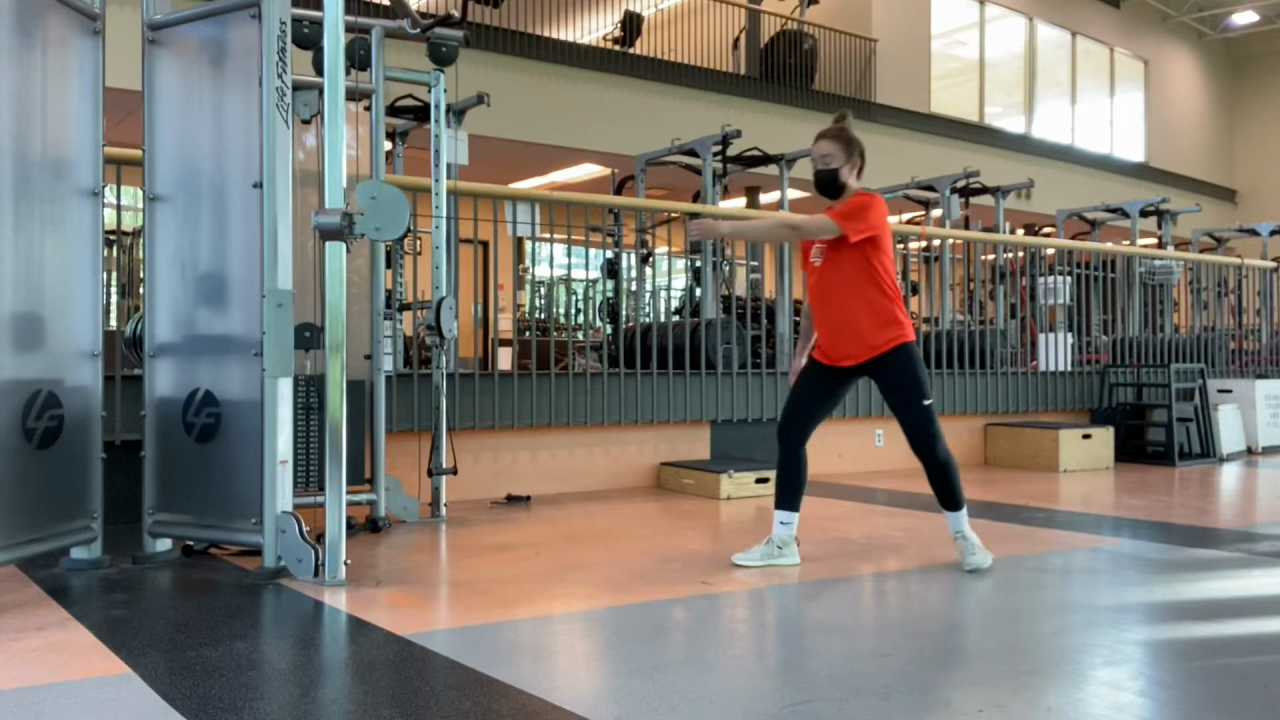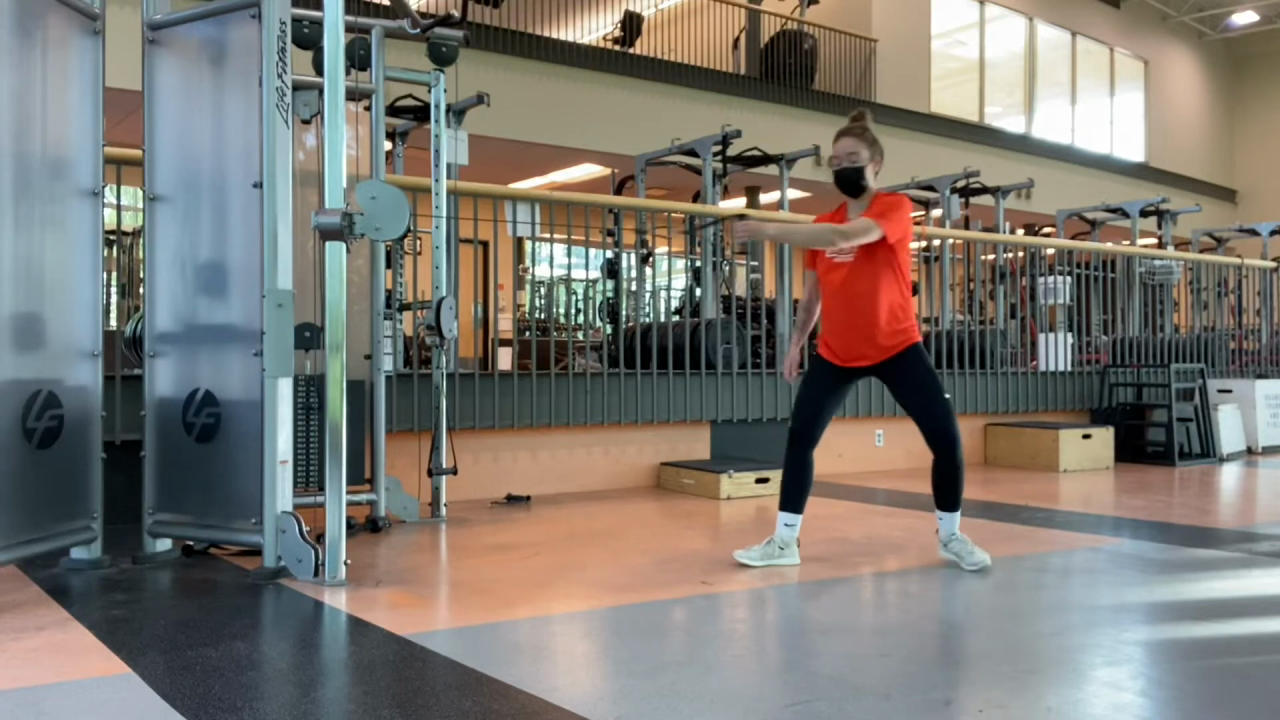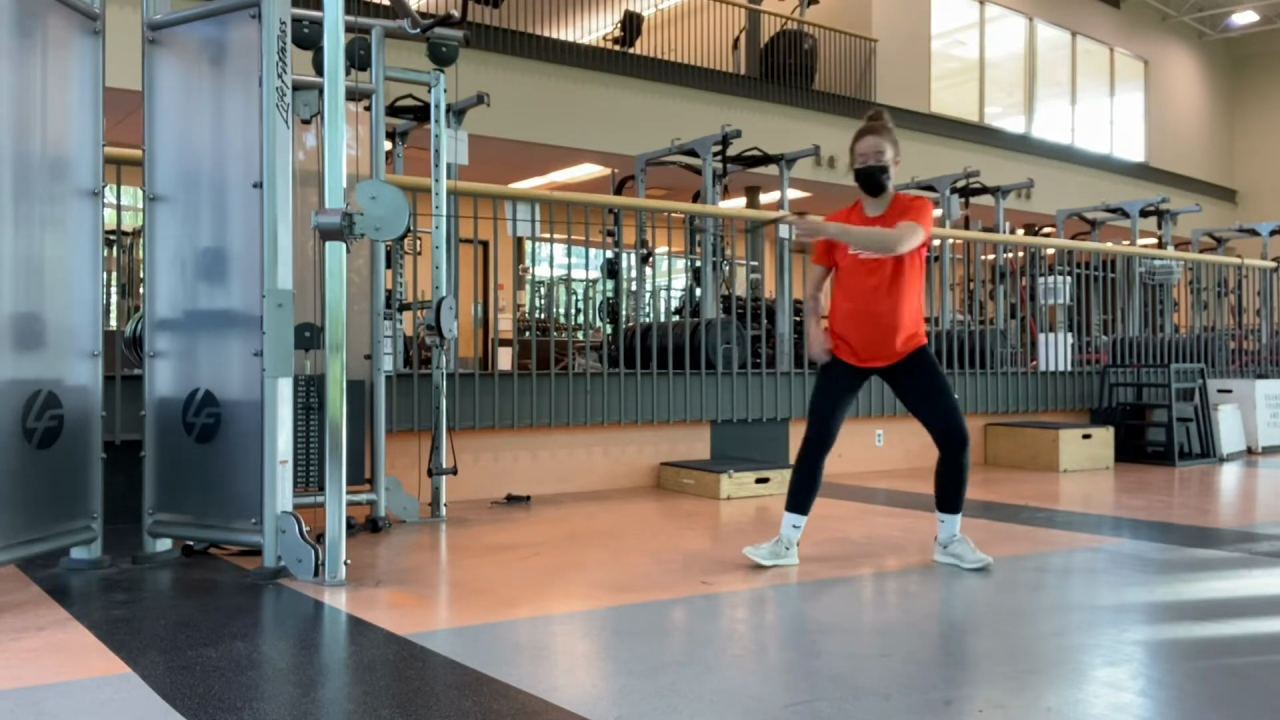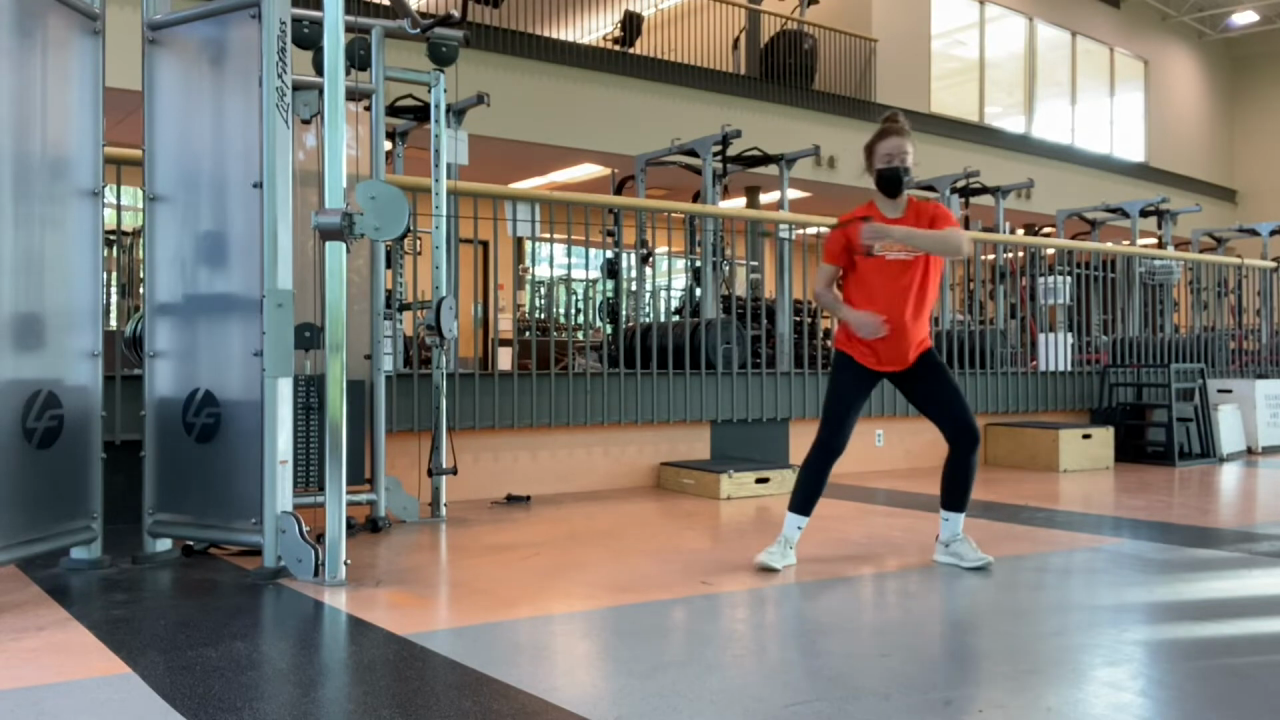
dt=0.1s
person 1, frame 1
left shoulder: (868, 207)
right shoulder: (819, 229)
left elbow: (798, 228)
left wrist: (723, 228)
right wrist: (801, 350)
left hip: (889, 347)
right hip: (831, 353)
left knee: (928, 443)
right knee: (790, 432)
left ankle: (962, 534)
right ankle: (783, 541)
person 1, frame 2
left shoulder: (893, 206)
right shoulder: (823, 224)
left elbow: (850, 237)
right elbow: (813, 292)
left wrist: (772, 231)
right wrist: (796, 342)
left hip: (897, 346)
right hip: (834, 353)
left knee: (945, 436)
right knee: (799, 437)
left ankle: (951, 536)
right ankle: (783, 542)
person 1, frame 3
left shoulder: (915, 209)
right shoulder: (838, 223)
left elbow: (899, 241)
right elbow: (814, 286)
left wrist: (829, 232)
right wrist: (815, 327)
left hip: (906, 349)
right hip: (845, 351)
left knee: (955, 437)
right knee: (816, 440)
left ankle: (949, 538)
right ankle: (787, 541)
person 1, frame 4
left shoulder: (931, 215)
right shoulder: (851, 224)
left elbow: (962, 246)
right elbow: (820, 288)
left wrist: (901, 235)
right wrist: (849, 315)
left hip: (916, 353)
right hip: (858, 354)
left knee: (966, 434)
right knee: (830, 443)
left ankle: (950, 538)
right ankle: (786, 542)
